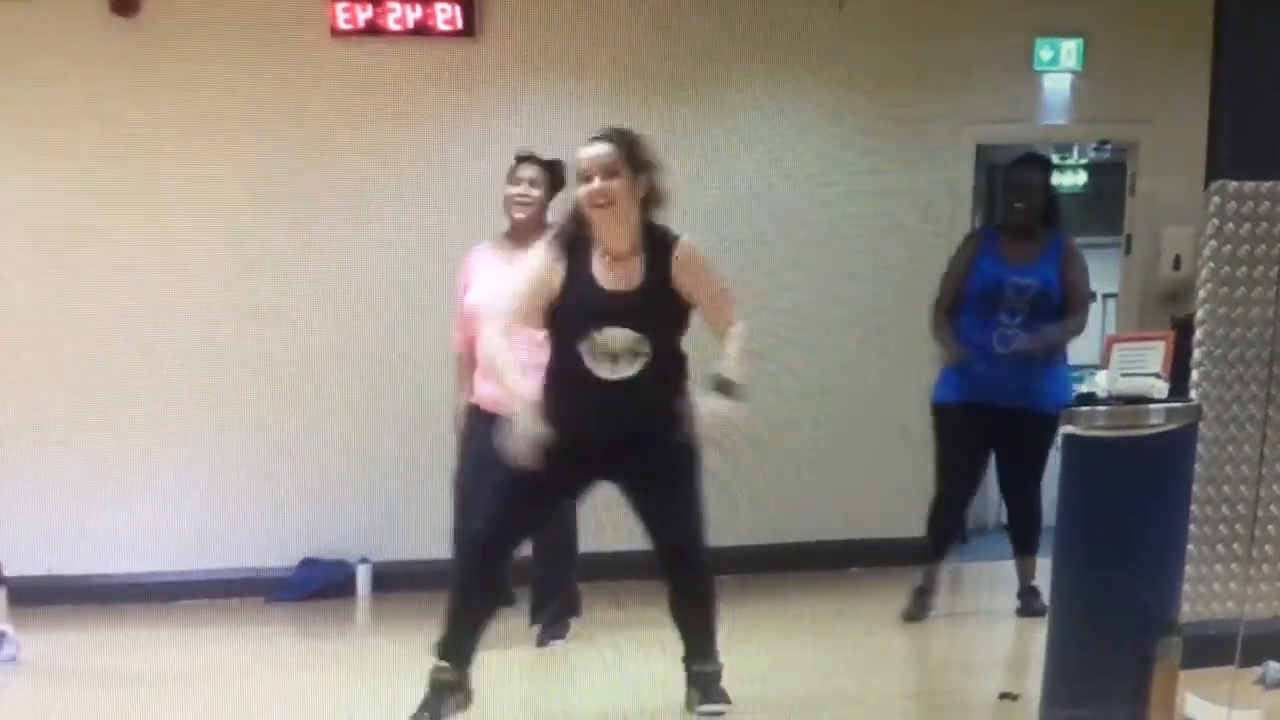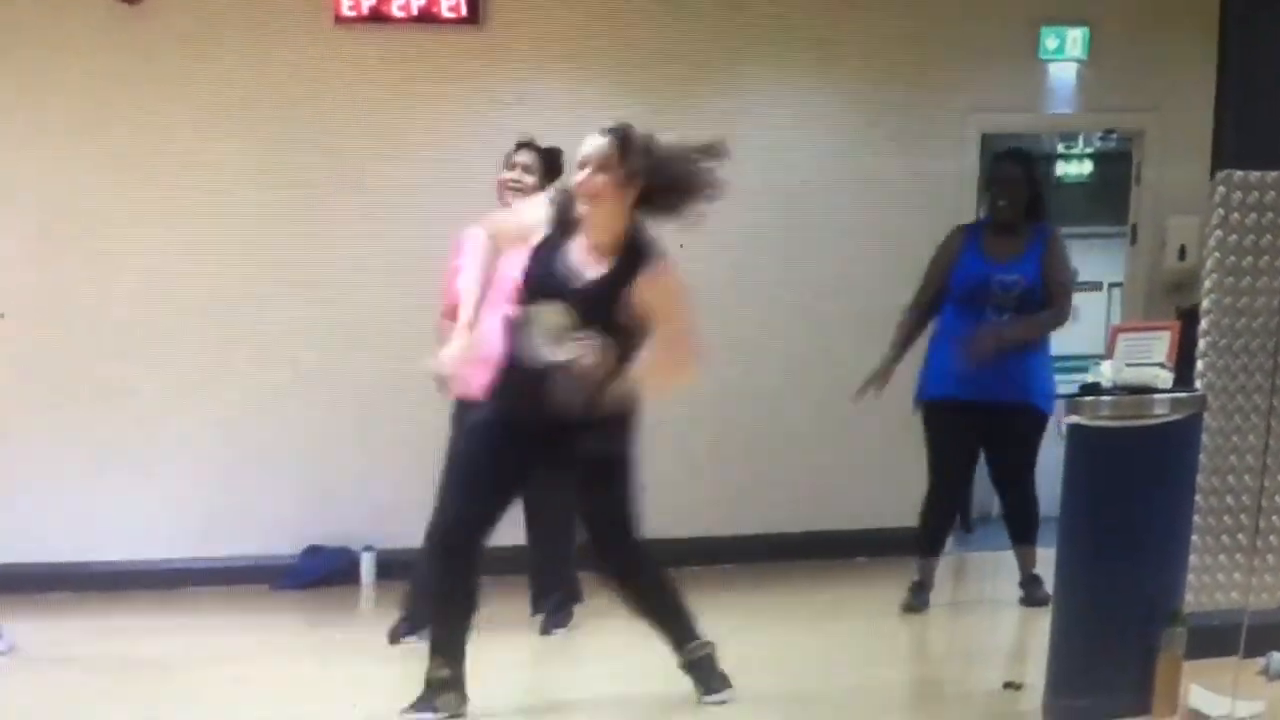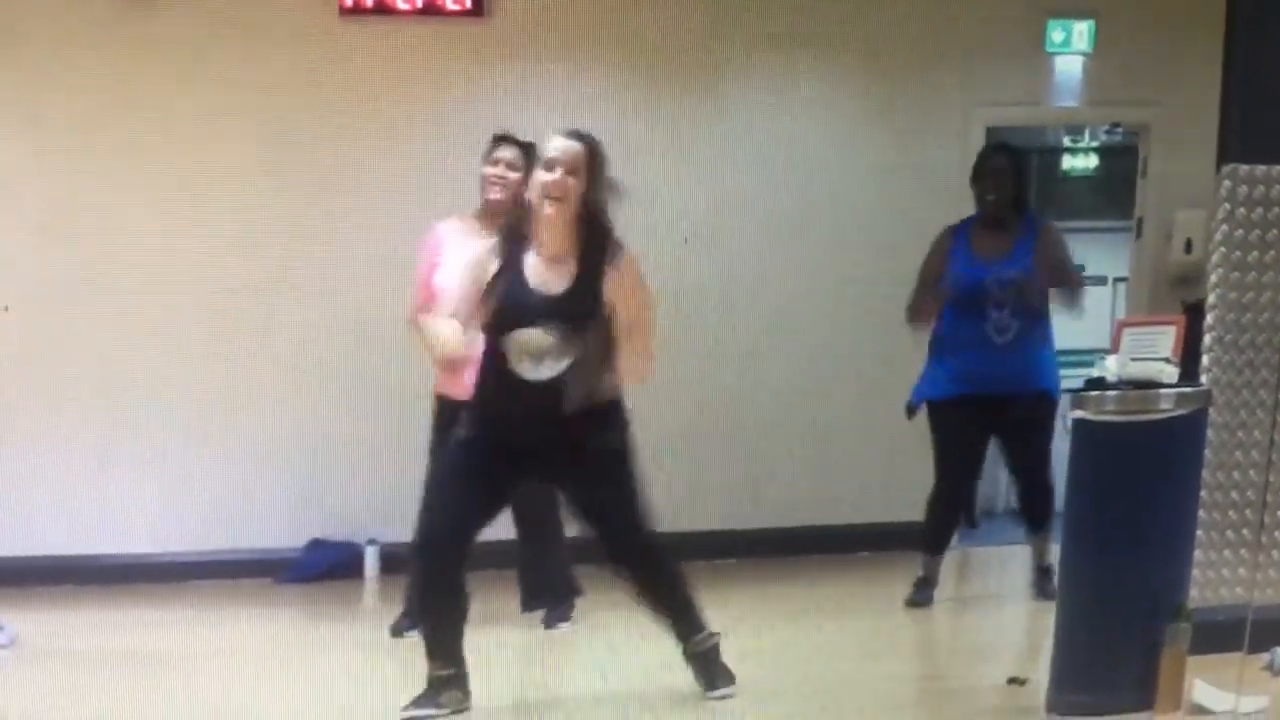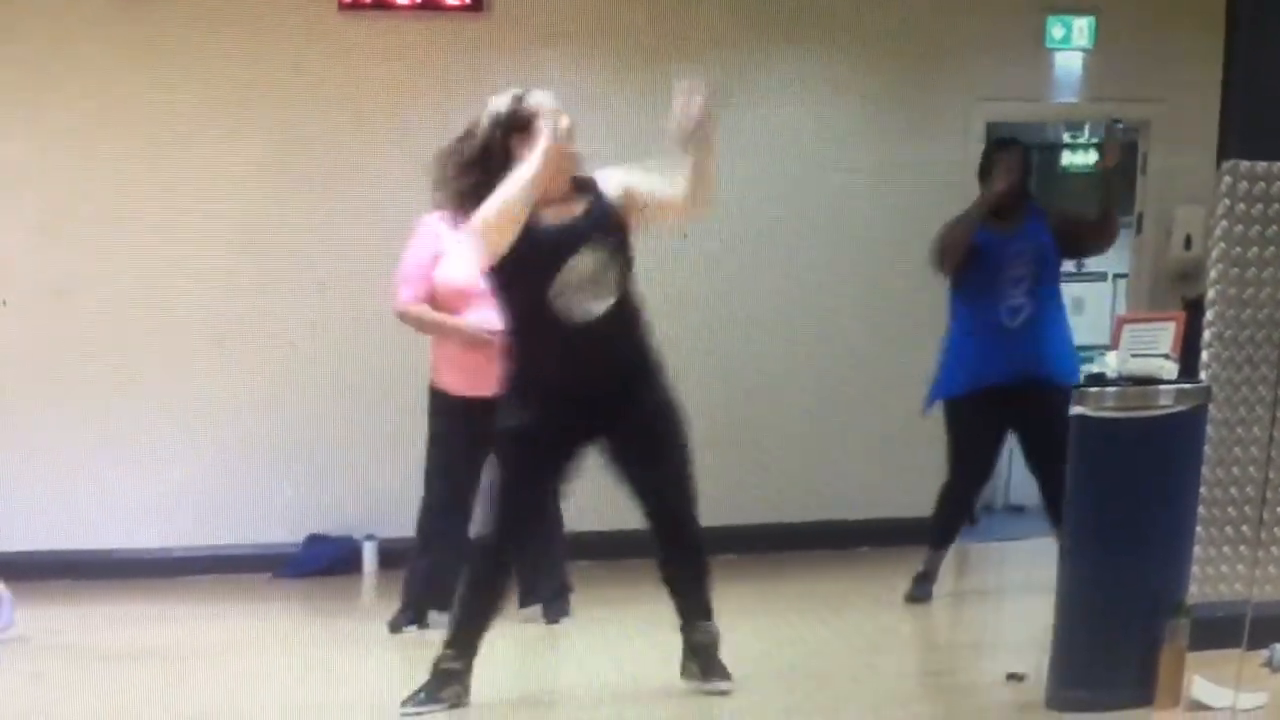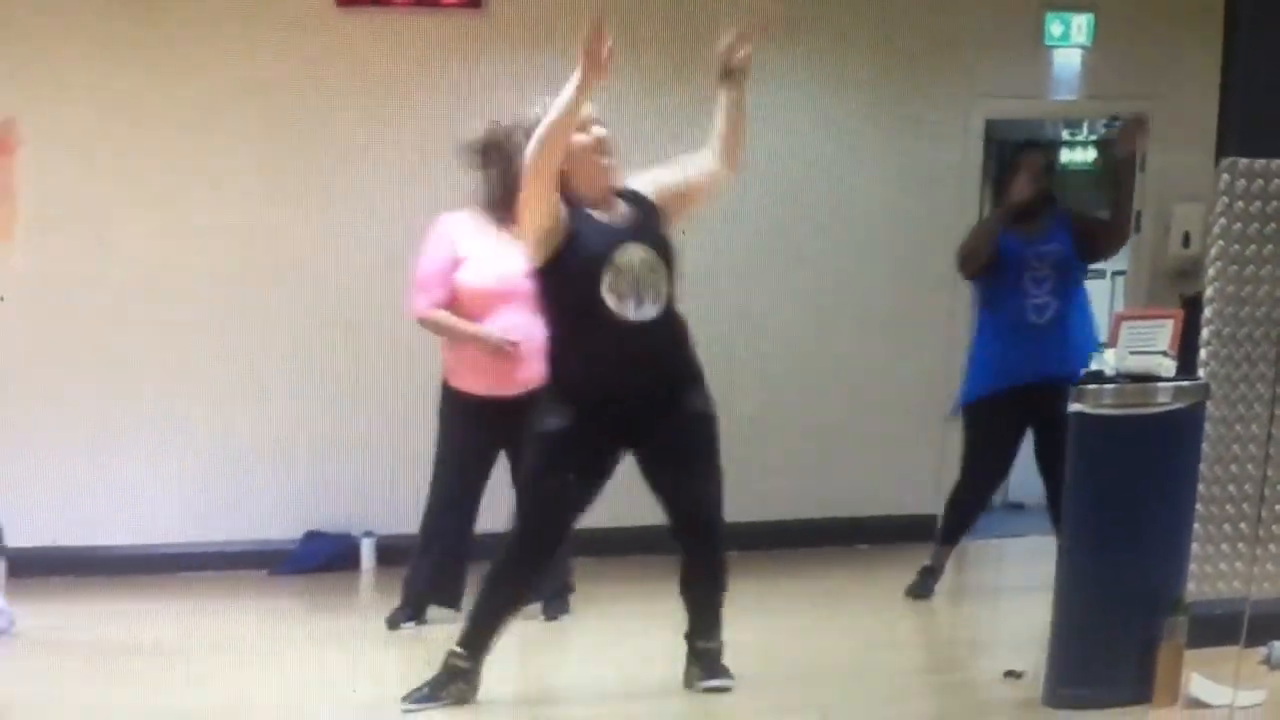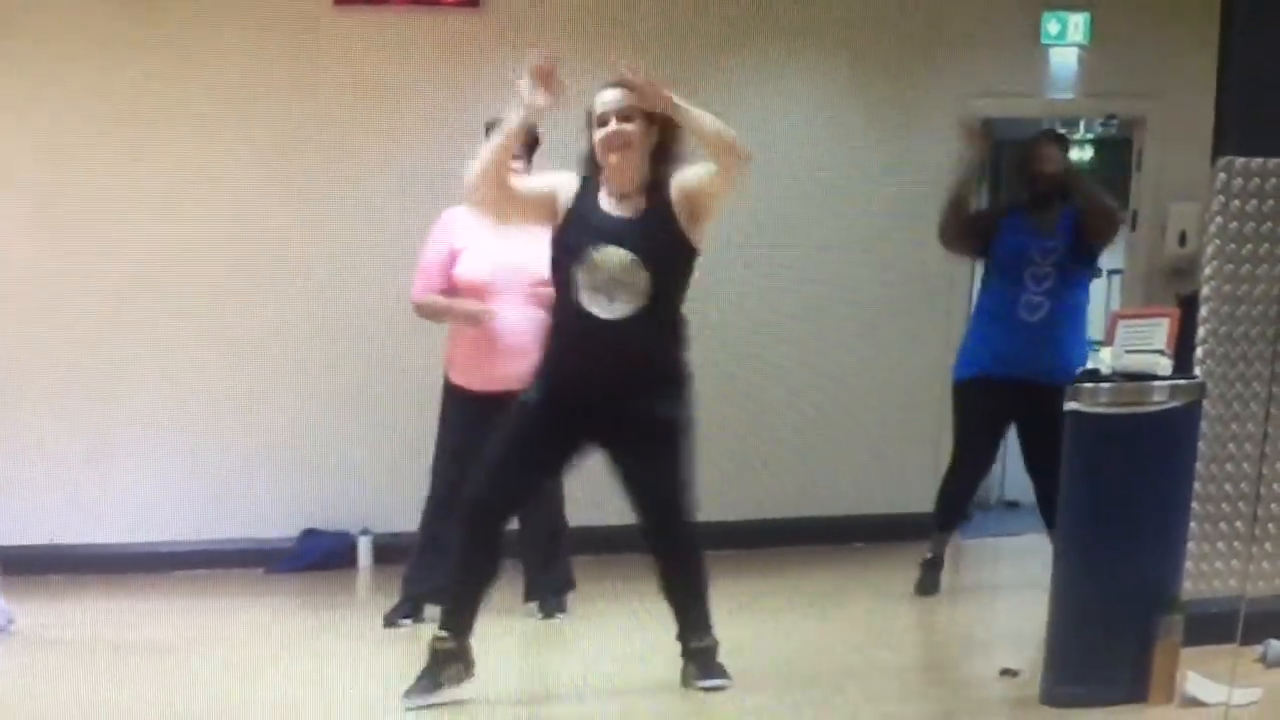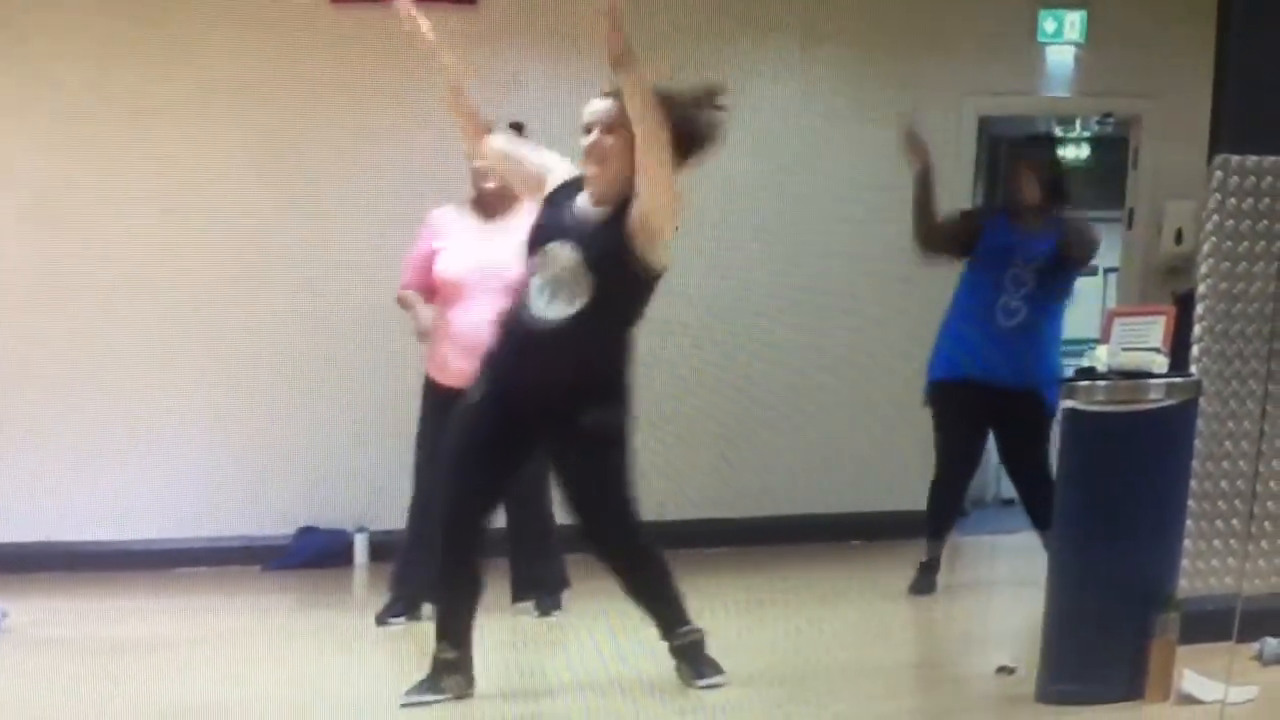
dt=0.2s
person 1, frame 1
left shoulder: (676, 254)
right shoulder: (557, 254)
left elbow: (728, 318)
right elbow: (502, 330)
left wrist: (724, 387)
right wrist: (521, 402)
left hip: (655, 435)
right hip: (565, 433)
left knee: (686, 556)
right knee: (486, 548)
person 1, frame 2
left shoulder: (649, 271)
right shoulder: (552, 226)
left elbow: (677, 361)
right elbow: (491, 229)
left wrist: (608, 380)
left hip: (590, 431)
right hip: (509, 417)
left knee: (621, 558)
right knee: (450, 539)
left ankle: (698, 657)
person 1, frame 3
left shoulder: (613, 266)
right shoulder: (501, 254)
left elbow: (640, 352)
right elbow: (459, 325)
left wrist: (607, 367)
right wrist: (451, 338)
left hip: (584, 434)
right hip: (493, 432)
left knee: (636, 550)
right knee: (436, 545)
left ankle: (702, 649)
person 1, frame 4
left shoulder: (610, 191)
right shoulder: (502, 217)
left elbow: (693, 197)
right elbow: (493, 223)
left wrist: (696, 139)
right wrist: (545, 150)
left hip: (631, 391)
right hip: (544, 402)
left knee: (678, 519)
right knee: (505, 538)
left ankle: (700, 648)
person 1, frame 5
left shoulder: (648, 199)
right shoulder: (549, 219)
left elbow: (724, 163)
right elbow: (537, 164)
left wrist: (730, 85)
right wrist: (581, 82)
left hip: (675, 402)
right hip: (583, 412)
left knee: (703, 532)
right knee: (532, 543)
left ankle: (704, 653)
right ankle: (461, 668)
person 1, frame 6
left shoulder: (681, 196)
right shoulder: (567, 196)
left elbow: (732, 158)
right elbow: (482, 188)
left wrist: (667, 101)
right wrist: (527, 109)
left hip: (647, 400)
right hip: (558, 394)
left knee: (670, 531)
right knee: (482, 515)
left ankle: (699, 652)
right ankle: (450, 654)
person 1, frame 7
left shoulder: (649, 211)
right shoulder: (557, 186)
left elbow: (659, 148)
right elbow: (479, 137)
left wrist: (623, 63)
left hip: (584, 405)
right hip: (503, 394)
left knee: (615, 536)
right knee: (458, 524)
left ankle: (686, 643)
right ankle: (452, 663)
person 2, frame 1
right shoulder: (479, 258)
right elbow: (465, 341)
right wrist: (462, 404)
right hip: (489, 411)
left knee: (552, 515)
right knee: (473, 510)
left ankle: (555, 613)
person 2, frame 2
right shoulder: (470, 240)
right elbow: (450, 312)
right wrist: (448, 358)
right hip: (475, 398)
left knee: (547, 503)
left ankle: (556, 602)
right ankle: (424, 608)
person 2, frame 3
right shoulder: (445, 234)
right elbow: (422, 309)
right wrist: (441, 350)
right hip: (457, 398)
left knee: (534, 498)
left ankle: (555, 596)
right ankle: (422, 604)
person 2, frame 4
right shoulder: (436, 229)
right elbow: (407, 305)
right wrist: (462, 329)
right hip: (456, 393)
right knee: (444, 498)
left ankle: (550, 593)
right ankle: (420, 601)
person 2, frame 5
right shoulder: (453, 229)
right elbow: (424, 311)
right wrist: (479, 334)
left hip: (537, 390)
right hip: (469, 394)
right knee: (451, 496)
left ankle: (552, 591)
right ankle: (420, 597)
person 2, frame 6
left shoulder: (554, 221)
right shoulder: (455, 223)
right elbow: (422, 298)
left wrist: (561, 296)
right wrist: (462, 308)
left hip: (538, 385)
right hip: (469, 387)
left knee: (542, 492)
right knee: (449, 491)
left ankle: (550, 588)
right ankle: (419, 593)
person 2, frame 7
left shoulder: (540, 220)
right shoulder: (441, 222)
right elbow: (407, 288)
right wrist: (420, 312)
right hip: (449, 385)
left knee: (527, 490)
right knee: (433, 491)
left ankle: (544, 587)
right ankle: (409, 594)
person 3, frame 1
left shoulder: (1063, 253)
right shoulder: (977, 245)
left elbow: (1077, 316)
right elbow: (942, 309)
left wrist: (1043, 340)
right wrist: (949, 345)
left hip: (1033, 395)
right hip: (966, 392)
left knee: (1022, 490)
right knee: (953, 489)
left ankle: (1027, 586)
right ankle: (926, 587)
person 3, frame 2
left shoulder: (1048, 244)
right shoulder: (961, 241)
left elbow: (1059, 310)
right elbow: (924, 305)
left wrist: (1007, 335)
right wrist: (891, 360)
left hip: (1019, 390)
right hip: (952, 387)
left knee: (1016, 483)
right knee: (947, 487)
left ankle: (1030, 575)
right ankle: (922, 581)
person 3, frame 3
left shoulder: (1040, 235)
right shoulder: (951, 241)
left elbow: (1073, 289)
right elbow: (918, 309)
left wrist: (1055, 283)
right wrist: (926, 310)
left hip: (1027, 382)
right hip: (960, 384)
left knee: (1033, 472)
right knee: (954, 483)
left ankle: (1043, 565)
right ankle: (928, 575)
person 3, frame 4
left shoulder: (1049, 225)
right shoulder: (967, 227)
left elbow: (1101, 236)
right elbow: (942, 258)
left wrist: (1108, 177)
right wrist: (987, 200)
left hip: (1045, 374)
right hip: (976, 377)
left knee: (1055, 471)
right knee: (966, 477)
right ankle: (928, 570)
person 3, frame 5
left shoulder: (1071, 228)
right shoulder: (993, 233)
left elbow: (1118, 234)
right elbow: (968, 265)
left wrist: (1123, 170)
right wrist: (1009, 205)
left hip: (1065, 375)
right hip: (1000, 378)
left knee: (1064, 477)
right knee: (979, 476)
right ankle: (933, 567)
person 3, frame 6
left shoulder: (1082, 223)
right shoulder: (1001, 221)
left elbow: (1111, 218)
right elbow: (950, 234)
left wrist: (1066, 172)
right wrist: (973, 169)
left hip: (1055, 372)
right hip: (988, 366)
left knee: (1051, 472)
right knee: (968, 464)
right ankle: (934, 559)
person 3, frame 7
left shoulder: (1063, 233)
right shoulder: (984, 224)
left elbow: (1086, 249)
right elbow: (929, 240)
left wrist: (1044, 207)
right wrist: (923, 175)
left hip: (1028, 377)
right hip: (962, 370)
left knee: (1031, 472)
right knee: (953, 470)
right ankle: (930, 563)
